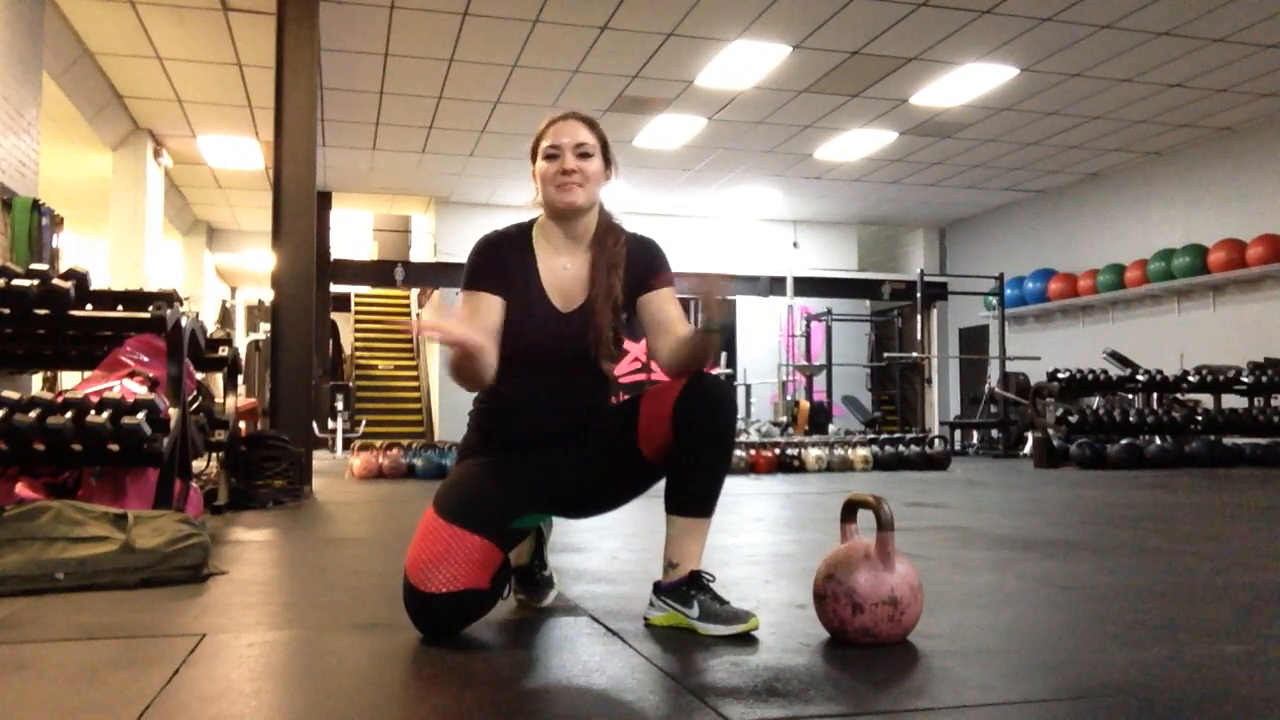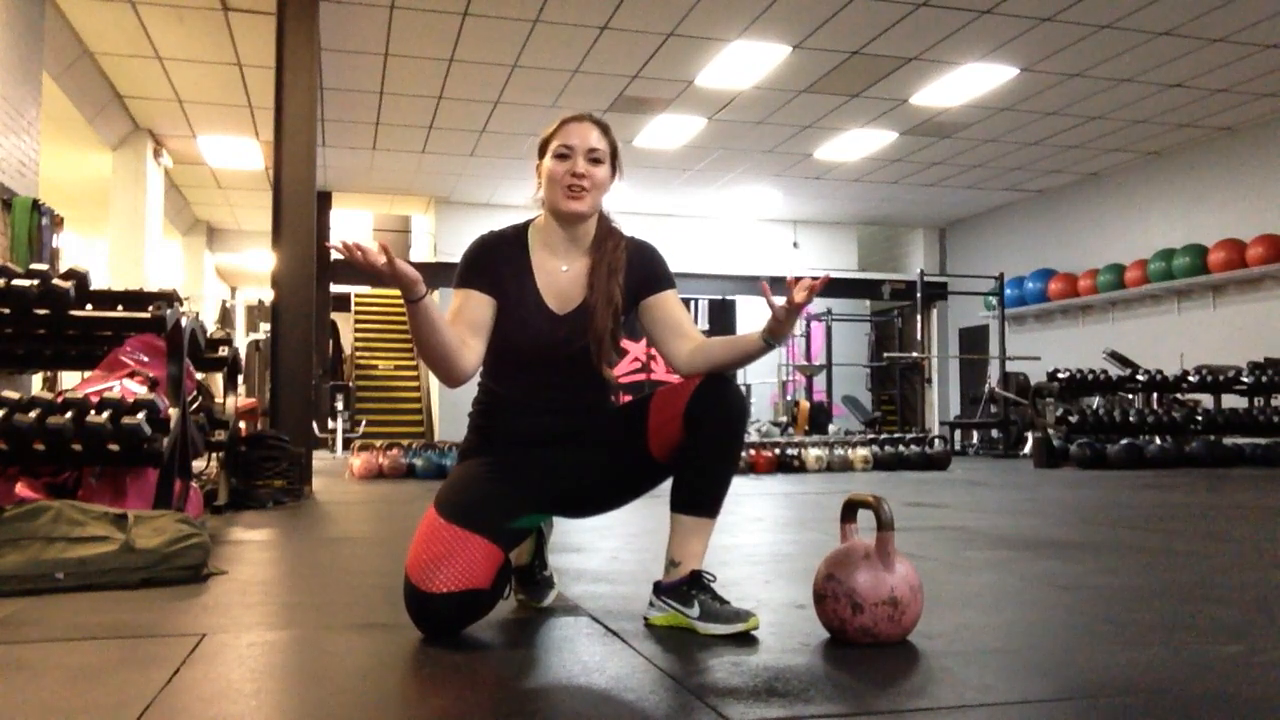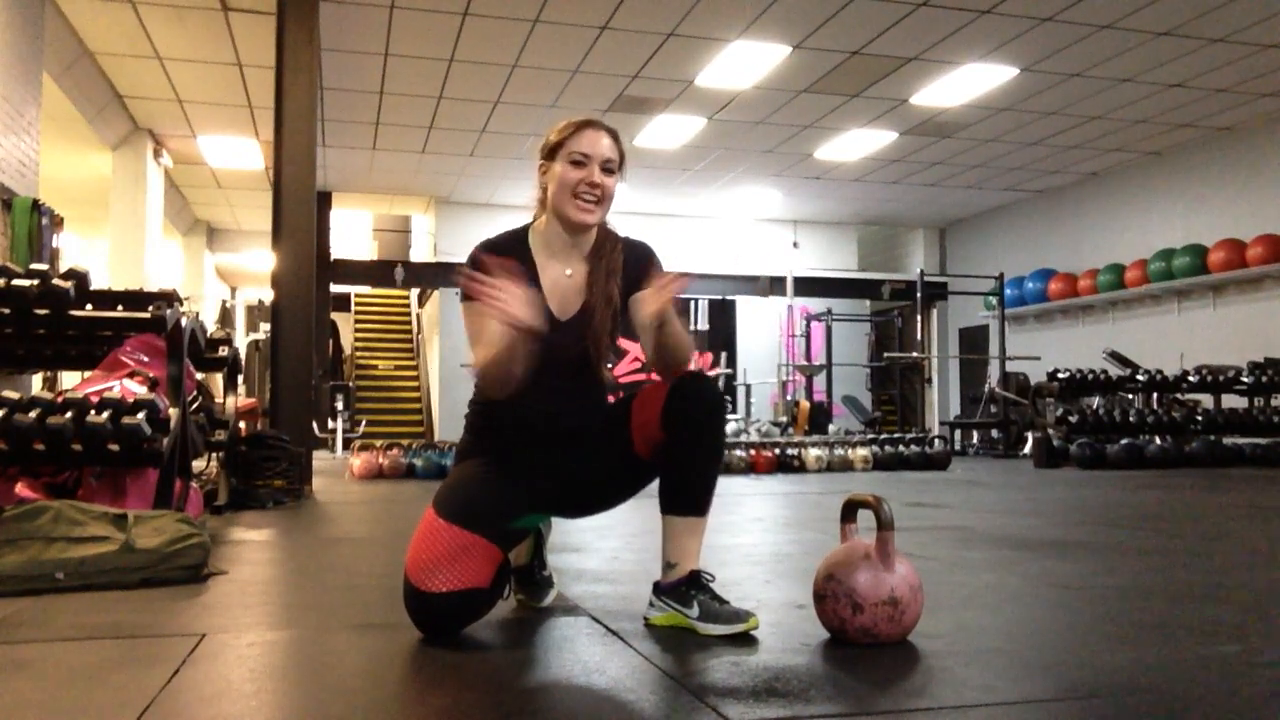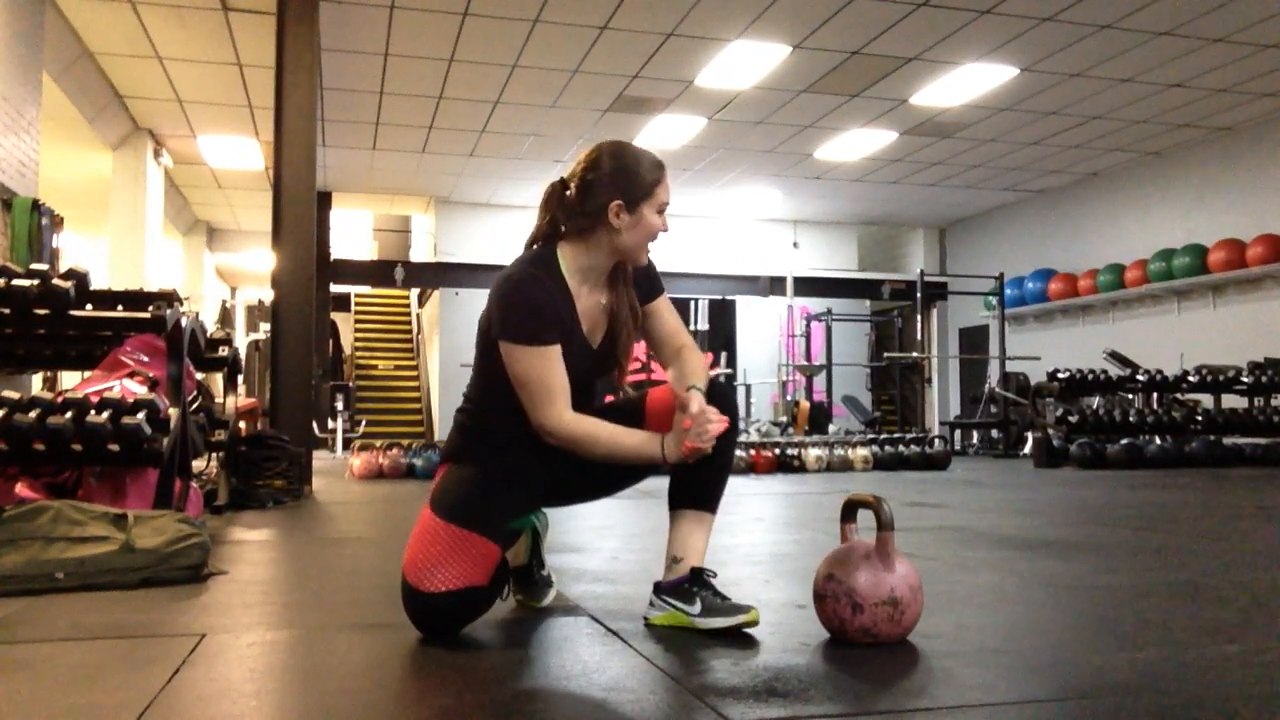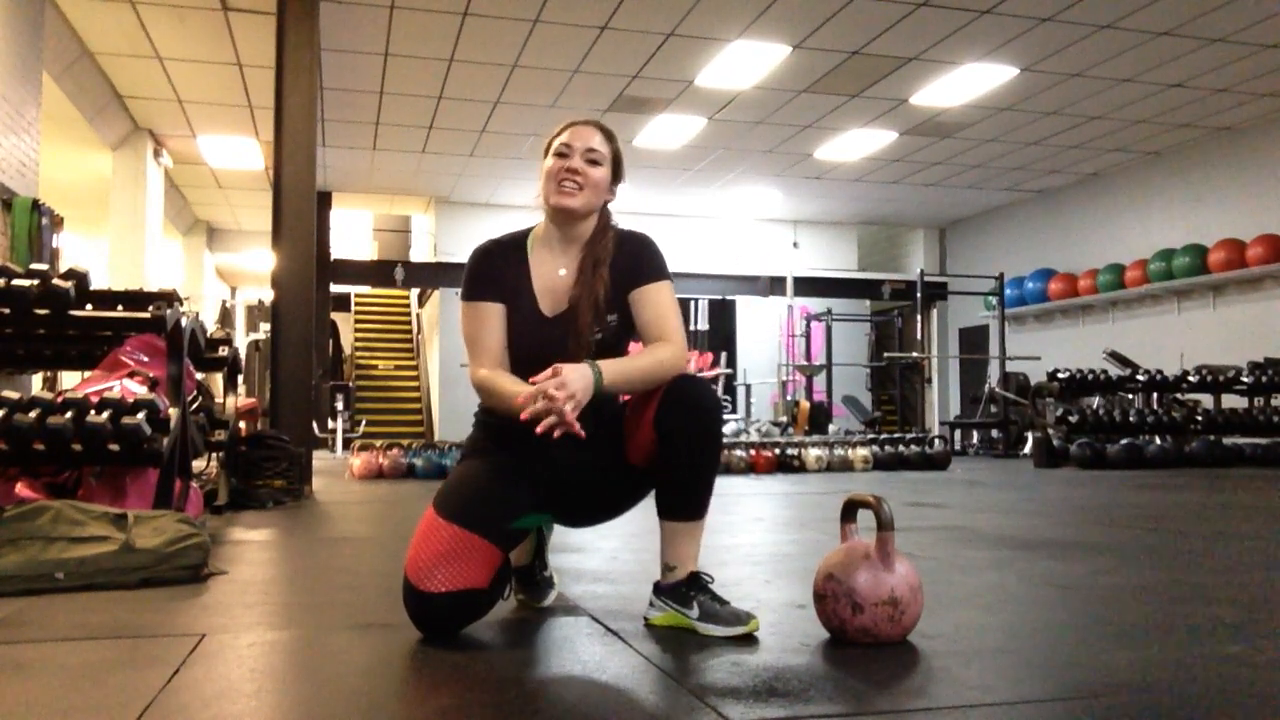
dt=1s
person 1, frame 1
left shoulder: (638, 255)
right shoulder: (497, 253)
left elbow: (679, 362)
right elbow: (476, 373)
left wrist: (710, 327)
right wrist: (465, 348)
left hip: (594, 447)
right hip: (506, 453)
left knee: (709, 398)
right knee: (436, 607)
left ankle: (678, 590)
right ankle: (523, 542)
person 1, frame 2
left shoulder: (636, 261)
right shoulder: (493, 254)
left elbow: (689, 354)
right elbow: (457, 367)
left wrist: (771, 334)
right wrist: (414, 292)
left hip: (594, 450)
right hip: (504, 456)
left knee: (719, 401)
right knee: (437, 607)
left ankle: (679, 590)
right ankle: (523, 544)
person 1, frame 3
left shoulder: (633, 260)
right shoulder: (498, 259)
left elbow: (672, 362)
right elbow: (495, 380)
left wrist: (660, 320)
right wrist: (522, 329)
left hip: (590, 448)
right hip: (504, 455)
left knee: (698, 397)
right knee: (436, 608)
left ankle: (679, 589)
right ankle: (523, 542)
person 1, frame 4
left shoulder: (634, 272)
right shoulder: (526, 289)
left elbow: (681, 350)
right elbow: (553, 421)
left wrist: (693, 397)
right wrist: (667, 447)
left hip: (578, 446)
right hip: (497, 455)
left knee: (715, 402)
right knee: (435, 608)
left ankle: (680, 588)
right ankle: (520, 542)
person 1, frame 5
left shoulder: (633, 254)
right shoulder: (494, 261)
left elbow: (672, 352)
right elbow: (486, 374)
left wrist: (591, 376)
right wrist: (537, 399)
left hip: (600, 451)
right hip: (511, 453)
left knee: (694, 400)
right knee: (434, 606)
left ankle: (677, 591)
right ankle: (524, 542)
